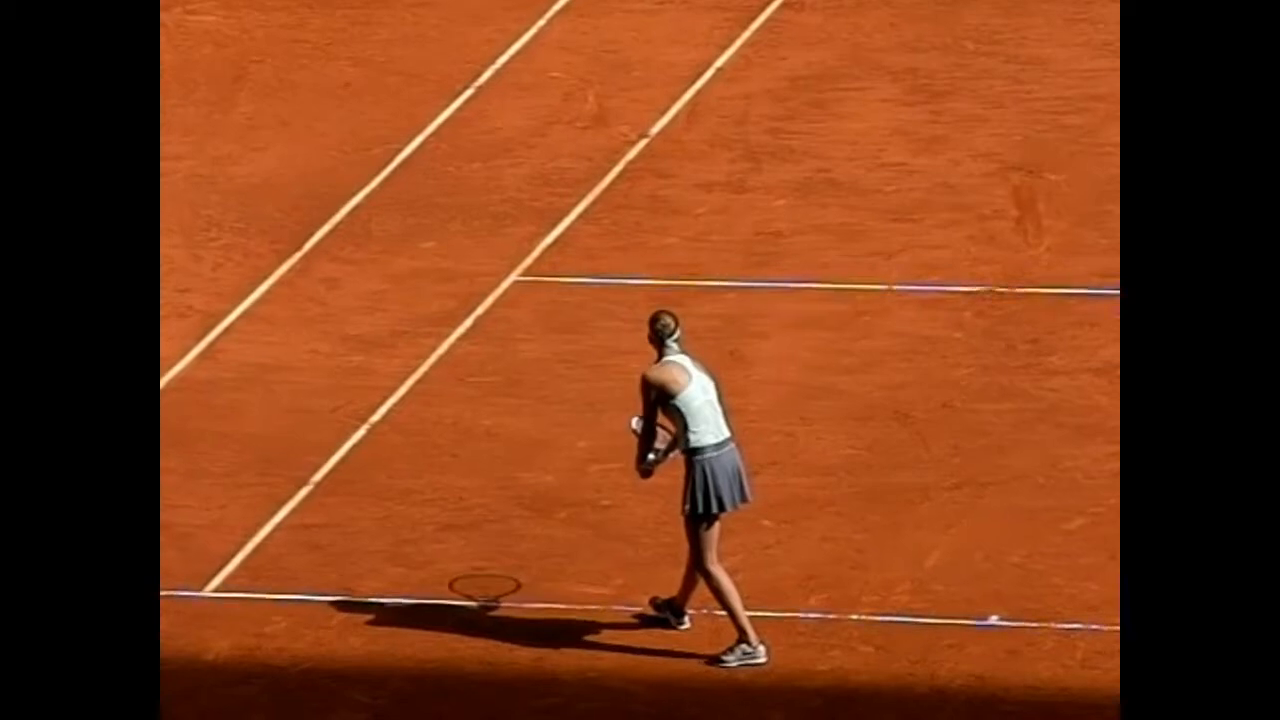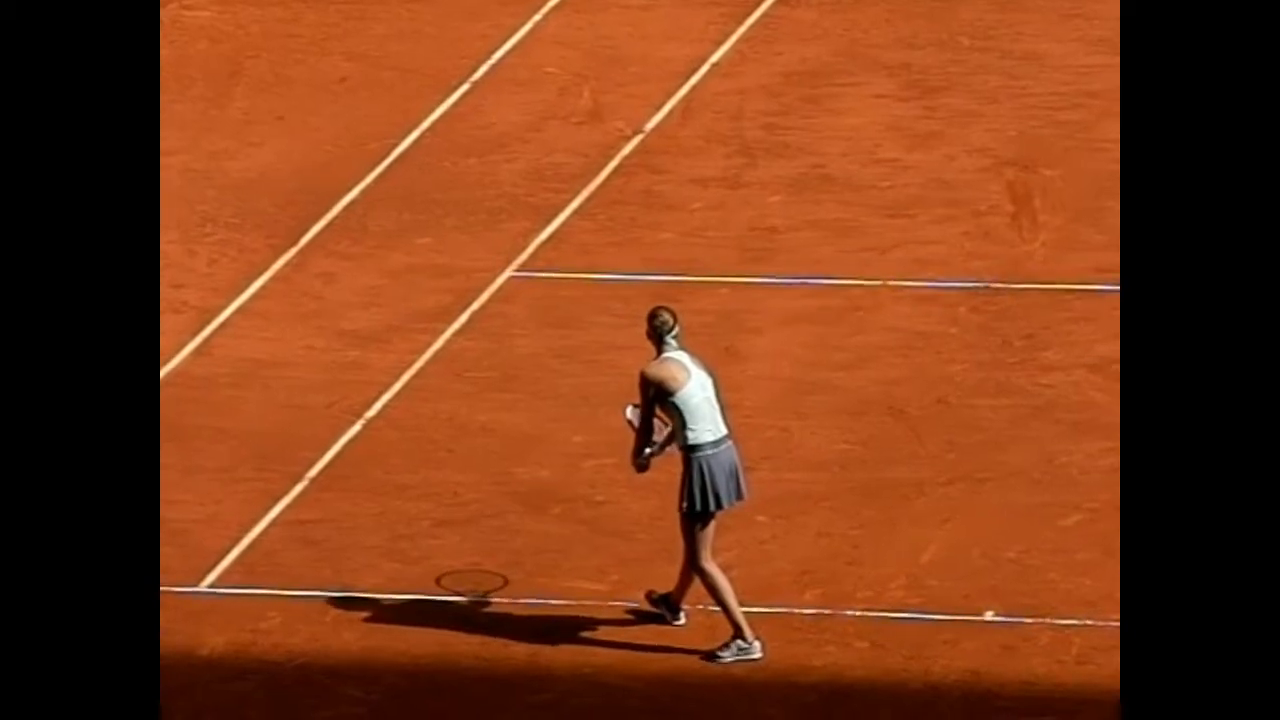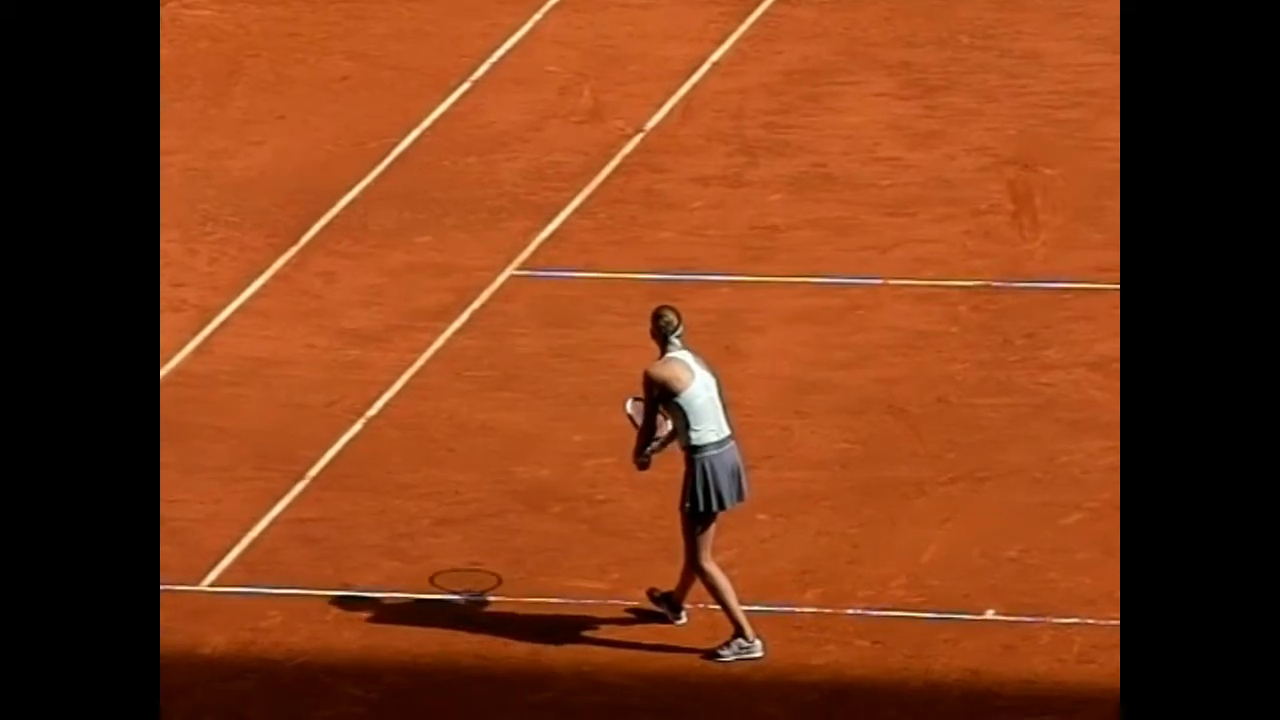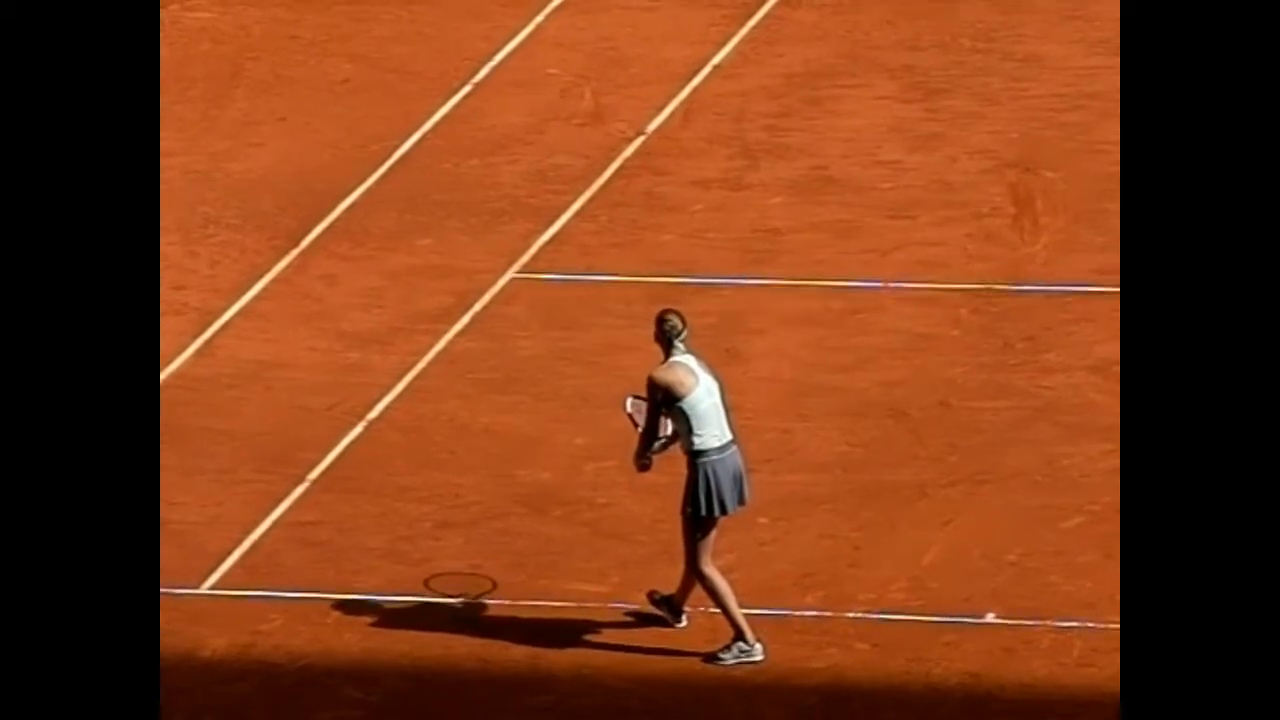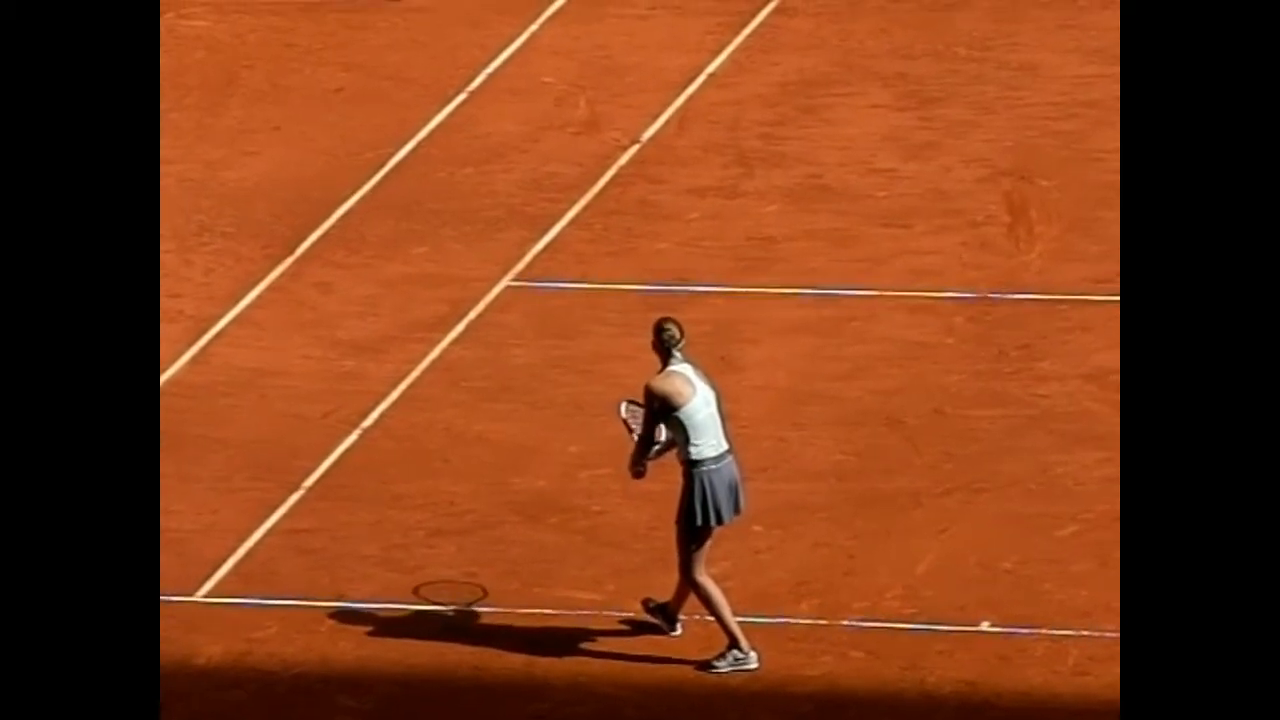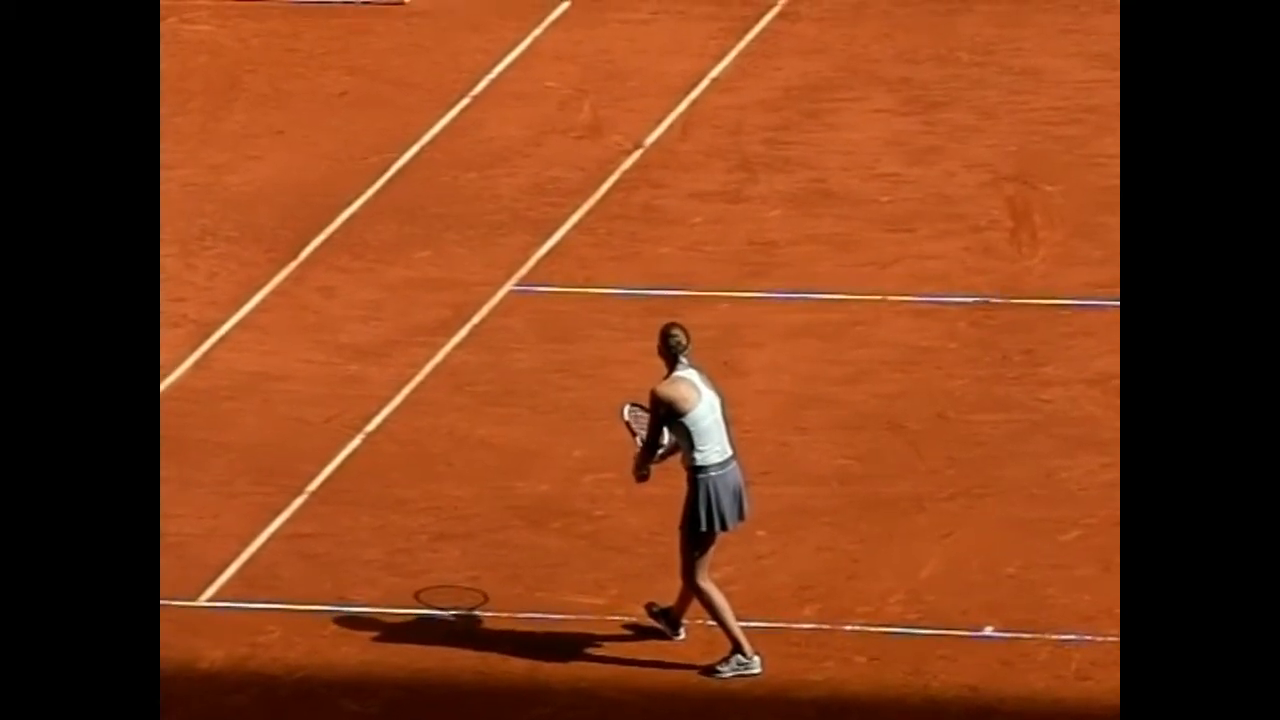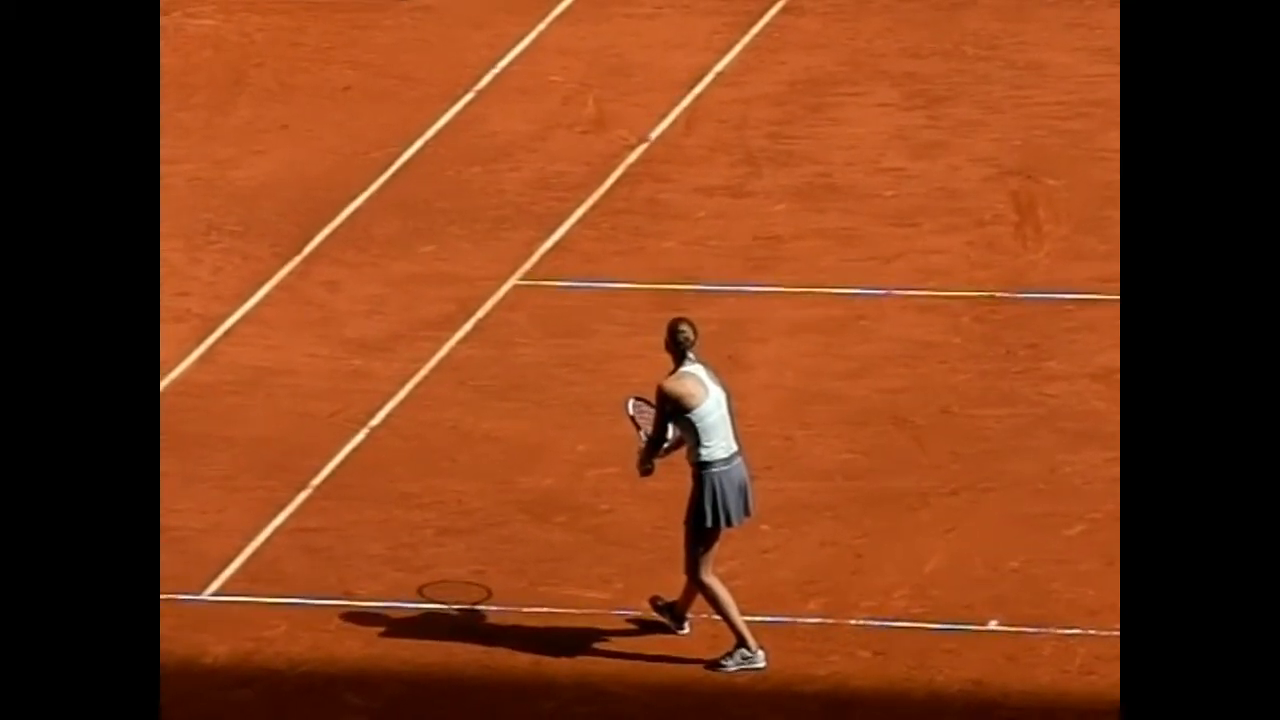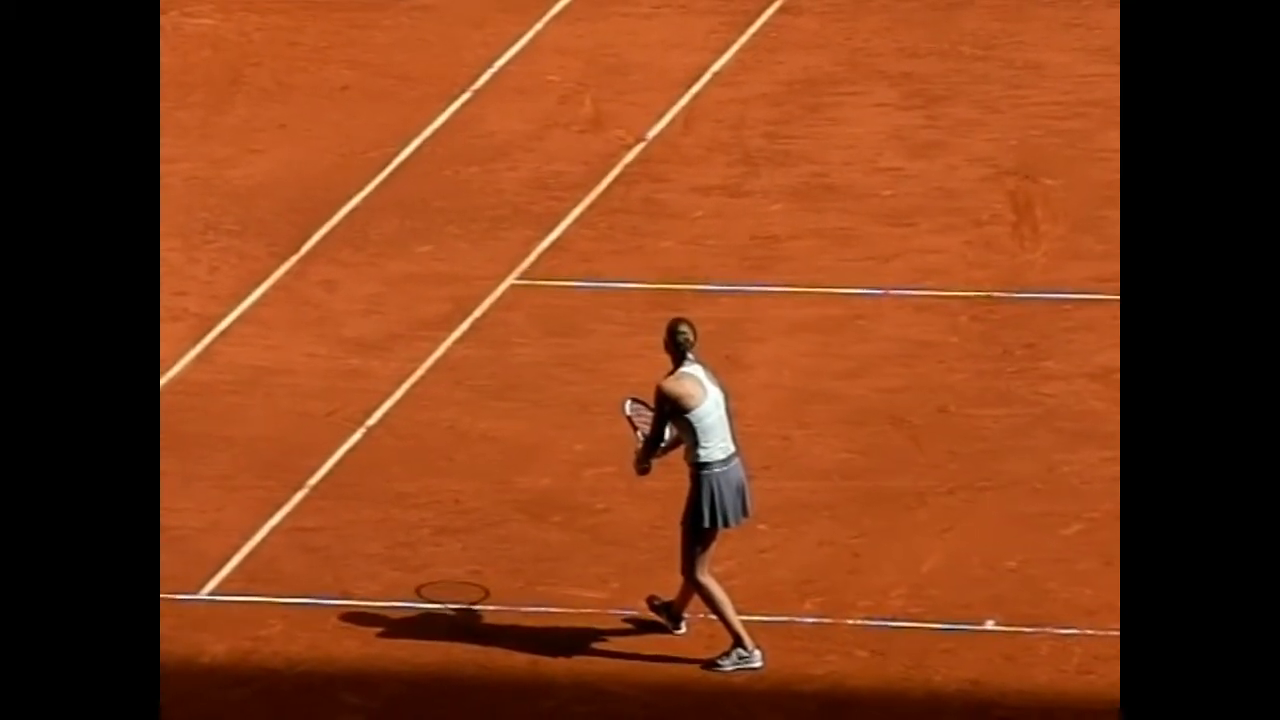
dt=0.5s
person 1, frame 1
left shoulder: (653, 375)
right shoulder: (694, 365)
left elbow: (648, 429)
left wrist: (642, 463)
right wrist: (662, 455)
left hip: (706, 465)
right hip: (726, 455)
left knee: (706, 562)
right knee: (698, 543)
left ankle: (751, 643)
right ankle: (678, 607)
person 1, frame 2
left shoulder: (653, 372)
right shoulder: (692, 361)
left elbow: (646, 425)
left wrist: (638, 458)
right wrist: (659, 449)
left hip: (704, 462)
right hip: (723, 452)
left knee: (700, 560)
right knee: (693, 540)
left ankle: (746, 639)
right ankle: (673, 603)
person 1, frame 3
left shoulder: (656, 372)
right shoulder: (695, 361)
left elbow: (648, 426)
left wrist: (639, 455)
right wrist: (659, 446)
left hip: (706, 462)
right hip: (725, 452)
left knee: (700, 560)
right knee: (694, 538)
left ankle: (747, 638)
right ankle: (675, 602)
person 1, frame 4
left shoulder: (660, 377)
right shoulder: (698, 364)
left elbow: (650, 430)
left wrist: (641, 457)
right wrist: (661, 447)
left hip: (708, 467)
right hip: (727, 458)
left knee: (700, 564)
right knee: (696, 544)
left ankle: (747, 641)
right ankle: (676, 605)
person 1, frame 5
left shoulder: (658, 386)
right shoulder: (696, 373)
left elbow: (645, 439)
left wrist: (636, 464)
right wrist: (656, 454)
left hip: (704, 477)
right hip: (723, 467)
left knee: (694, 572)
right knee: (691, 554)
left ankle: (742, 650)
right ankle: (671, 613)
person 1, frame 6
left shoulder: (664, 391)
right shoulder: (701, 379)
left elbow: (651, 445)
left wrist: (639, 467)
right wrist: (659, 458)
left hip: (709, 482)
right hip: (727, 473)
left knee: (696, 578)
right knee: (695, 559)
left ankle: (745, 655)
right ankle: (674, 618)
person 1, frame 7
left shoulder: (670, 386)
right shoulder: (706, 373)
left elbow: (657, 440)
left wrist: (644, 461)
right wrist: (663, 453)
left hip: (713, 478)
right hip: (732, 468)
left knee: (700, 572)
right knee: (700, 555)
left ankle: (749, 649)
right ankle: (679, 612)
person 1, frame 8
left shoulder: (669, 387)
right shoulder: (705, 374)
left elbow: (655, 440)
left wrist: (641, 460)
right wrist: (660, 452)
left hip: (711, 479)
right hip: (730, 469)
left knee: (696, 572)
right knee: (697, 554)
left ankle: (746, 649)
right ankle: (676, 612)
